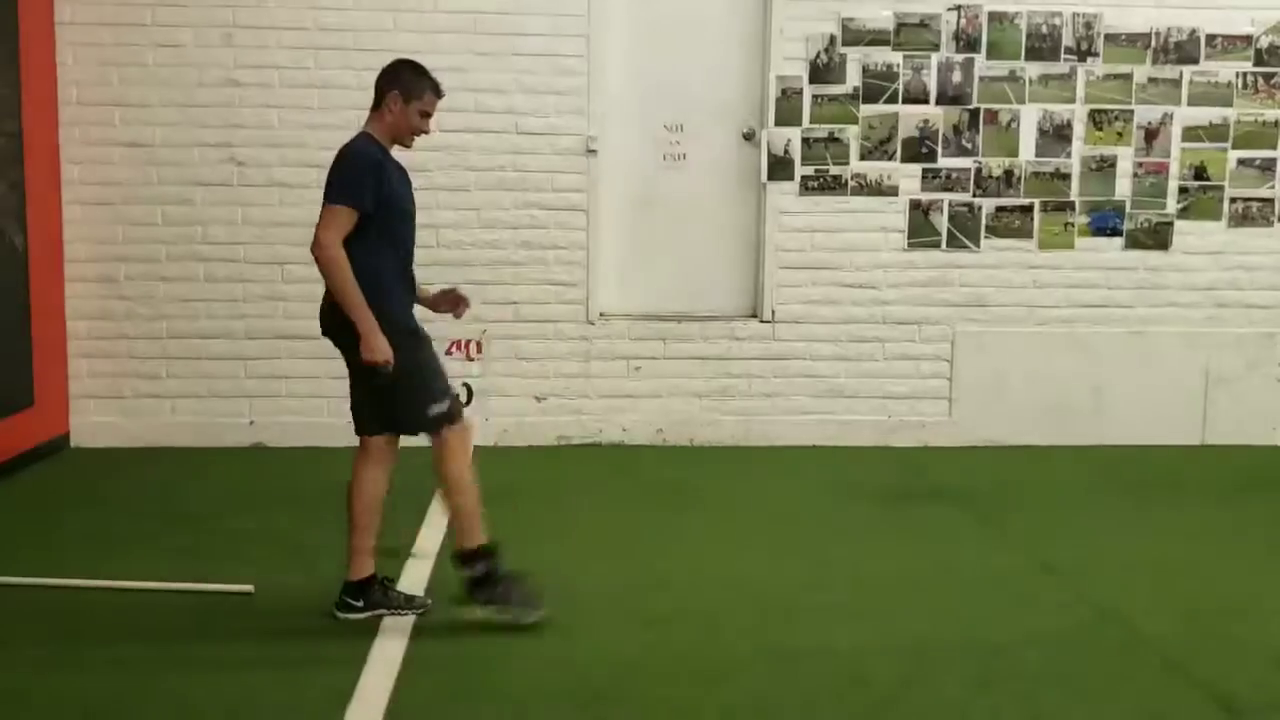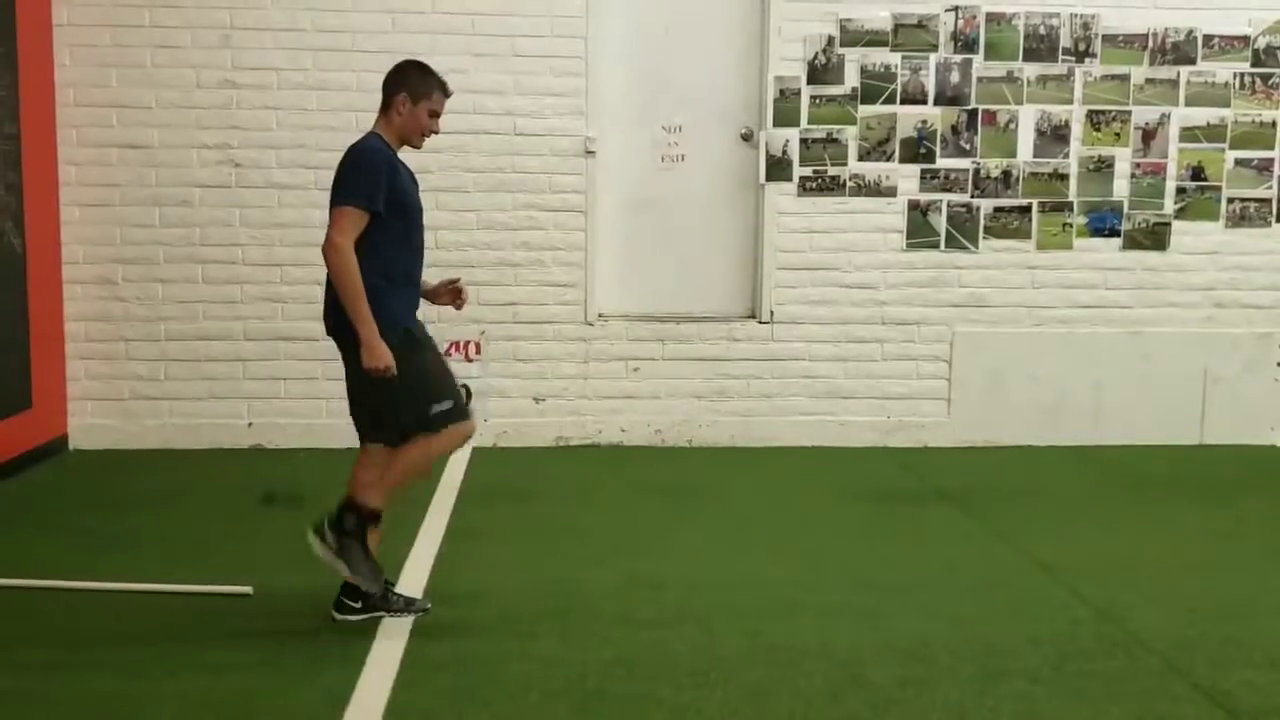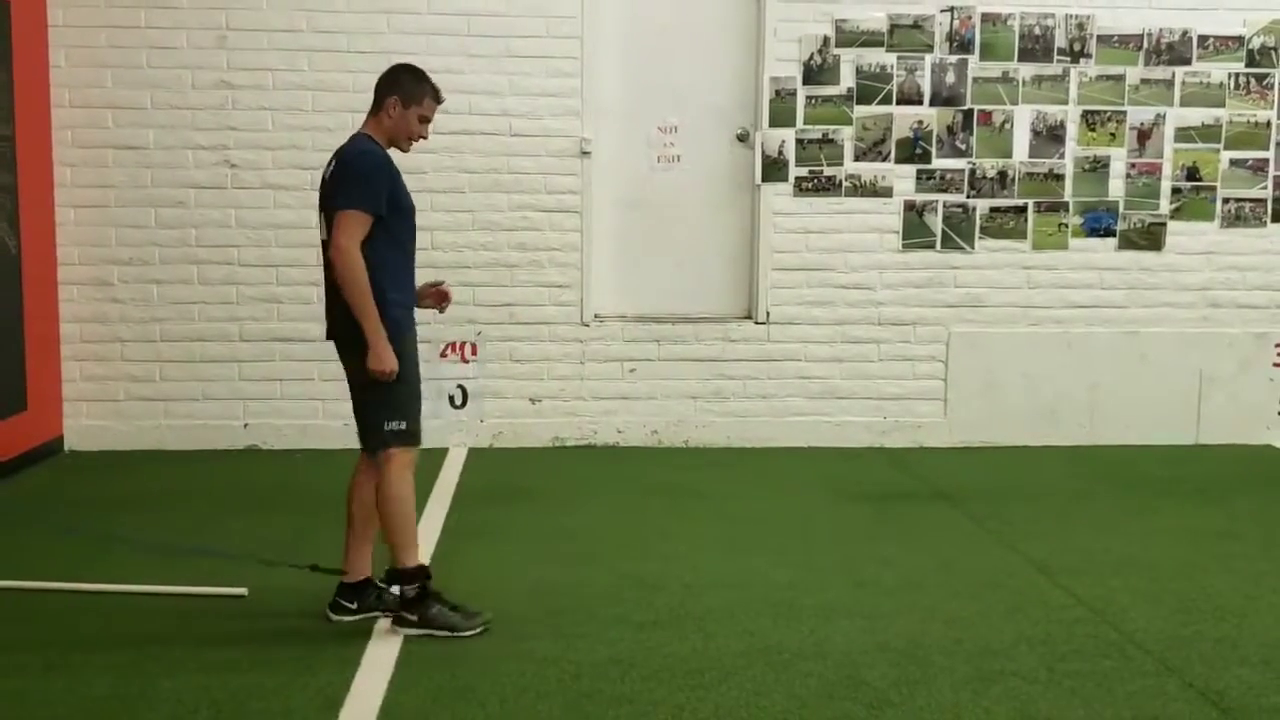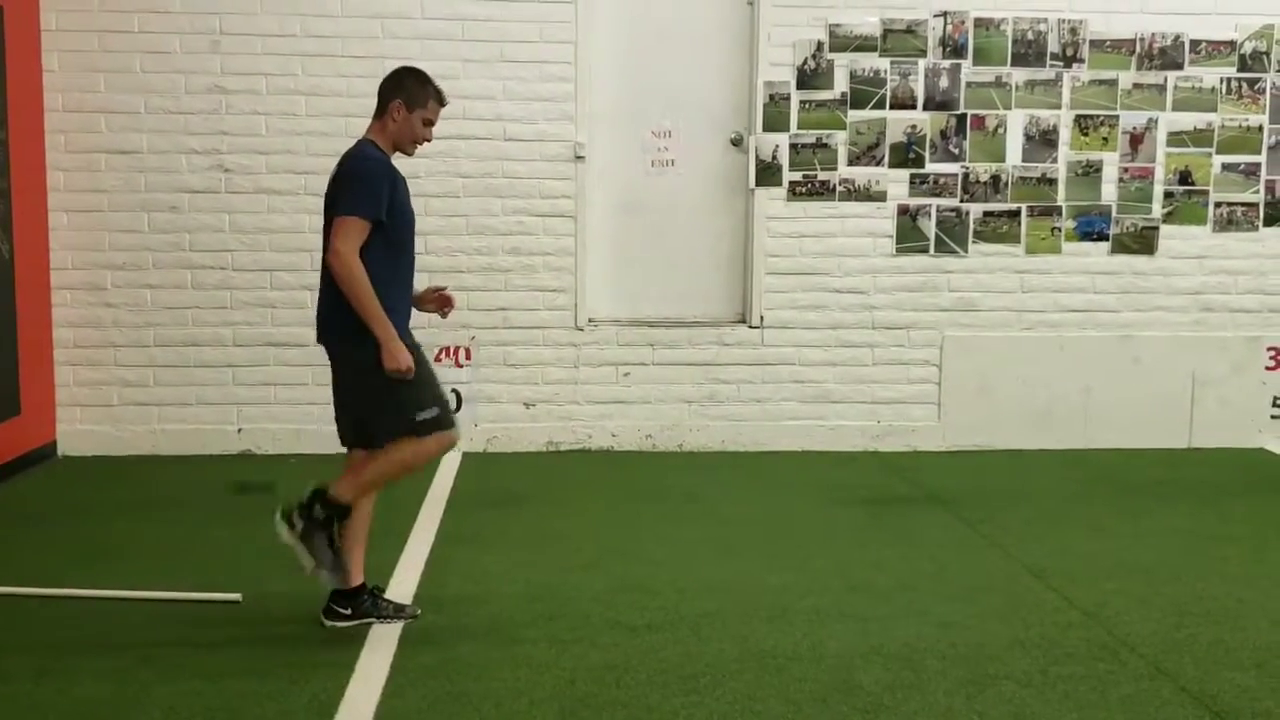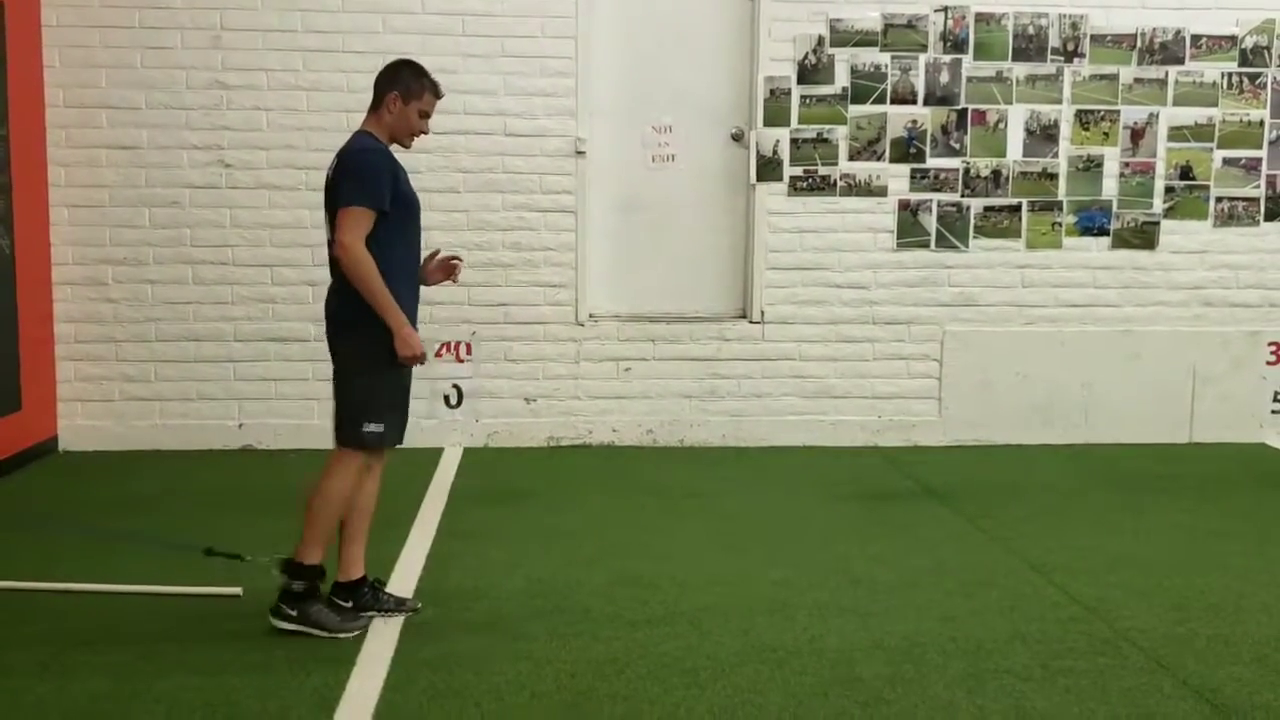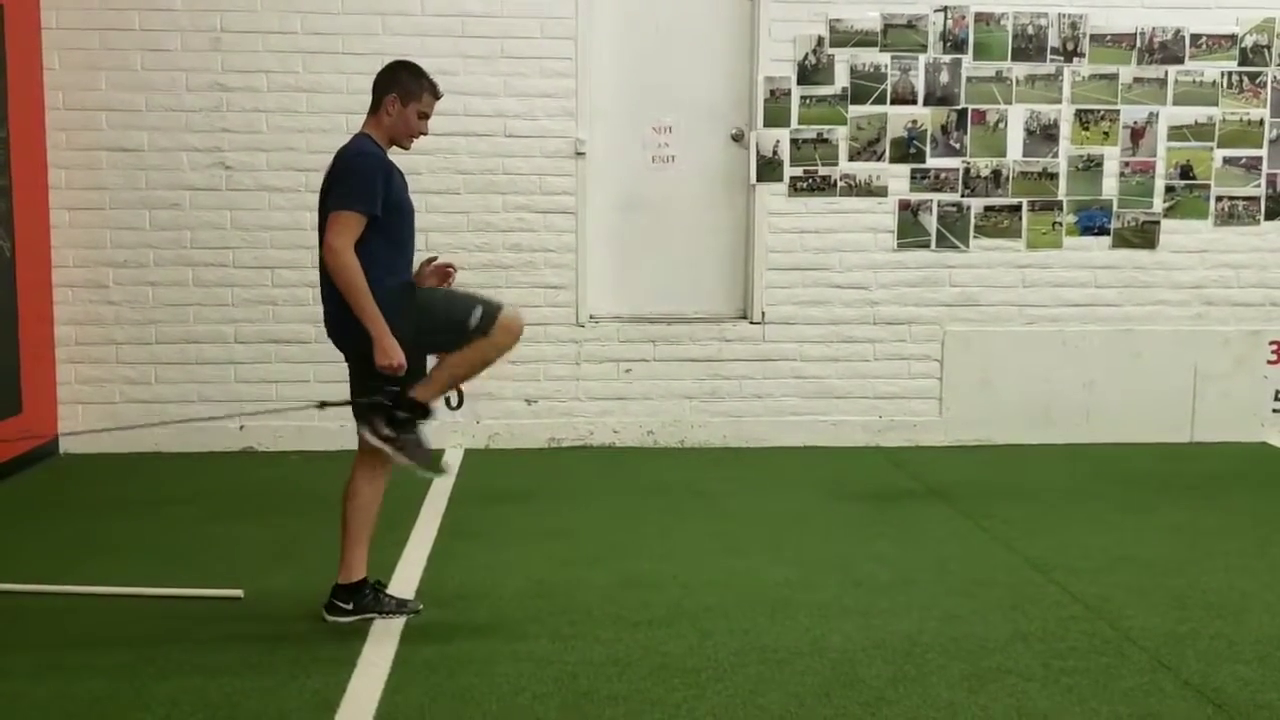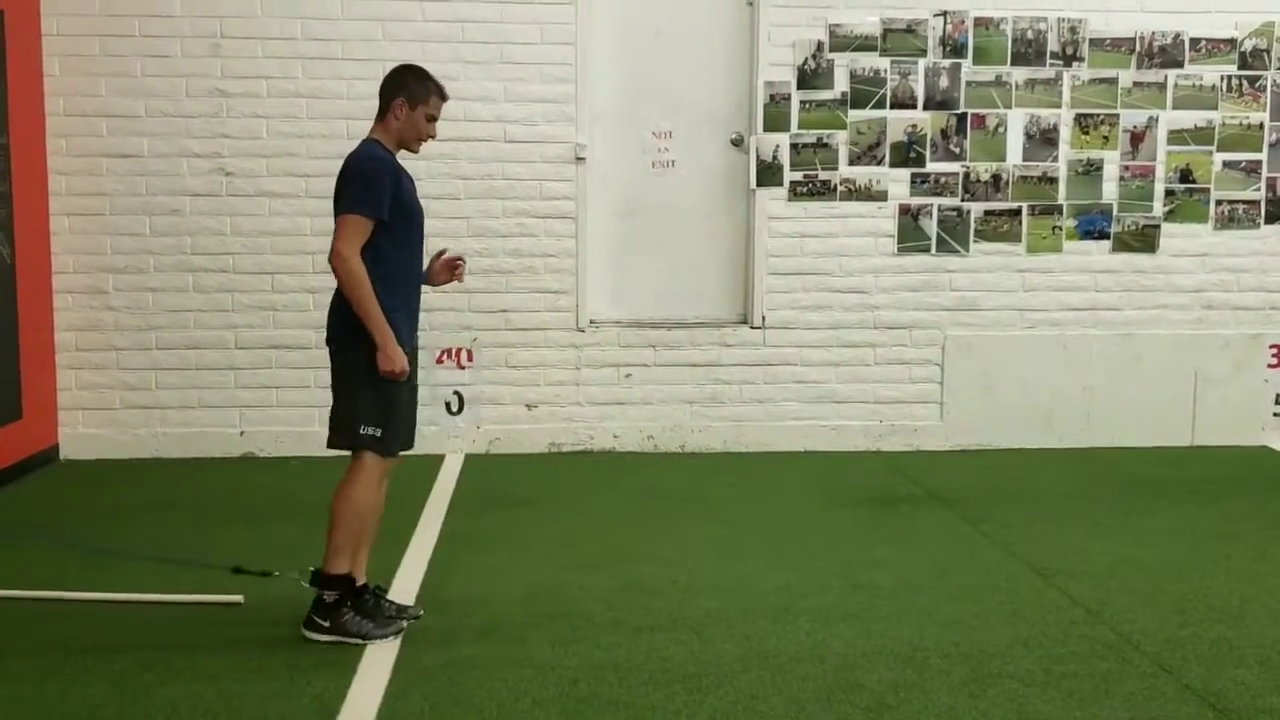
dt=0.7s
person 1, frame 1
left shoulder: (382, 166)
right shoulder: (361, 161)
right elbow: (327, 244)
left wrist: (425, 298)
right wrist: (370, 331)
left hip: (381, 318)
right hip: (374, 322)
left knee: (380, 445)
right knee: (451, 432)
left ankle: (362, 586)
right ankle: (481, 572)
person 1, frame 2
left shoulder: (388, 166)
right shoulder: (369, 160)
right elbow: (339, 248)
left wrist: (427, 290)
right wrist: (371, 337)
left hip: (386, 320)
right hip: (377, 326)
left knee: (384, 445)
right knee: (451, 428)
left ankle: (360, 589)
right ankle: (346, 526)
person 1, frame 3
left shoulder: (360, 162)
right shoulder: (367, 163)
right elbow: (343, 250)
left wrist: (410, 295)
right wrist: (378, 338)
left hip: (375, 327)
right hip: (375, 333)
left knee: (379, 453)
right knee: (397, 453)
left ankle: (356, 588)
right ankle: (412, 593)
person 1, frame 4
left shoulder: (371, 168)
right shoulder: (371, 169)
right elbow: (341, 255)
left wrist: (413, 299)
right wrist: (389, 340)
left hip: (356, 331)
right hip: (362, 335)
left knee: (370, 450)
right knee: (434, 435)
left ankle: (352, 595)
right ankle: (318, 512)
person 1, frame 5
left shoulder: (370, 159)
right shoulder: (369, 159)
right elbow: (348, 247)
left wrist: (417, 274)
right wrist: (400, 325)
left hip: (368, 330)
right hip: (373, 335)
left knee: (359, 453)
right knee: (362, 455)
left ankle: (350, 586)
right ankle: (299, 591)
person 1, frame 6
left shoulder: (371, 162)
right shoulder: (363, 161)
right elbow: (337, 250)
left wrist: (416, 279)
right wrist: (383, 334)
left hip: (382, 311)
right hip: (378, 313)
left knee: (379, 449)
right knee: (504, 325)
left ankle: (352, 589)
right ankle: (402, 412)
person 1, frame 7
left shoulder: (384, 167)
right shoulder: (372, 166)
right elbow: (345, 255)
left wrist: (427, 275)
right wrist: (385, 340)
left hip: (384, 336)
right hip: (371, 340)
left knee: (377, 462)
right knee: (371, 461)
left ankle: (356, 590)
right ankle: (329, 603)
